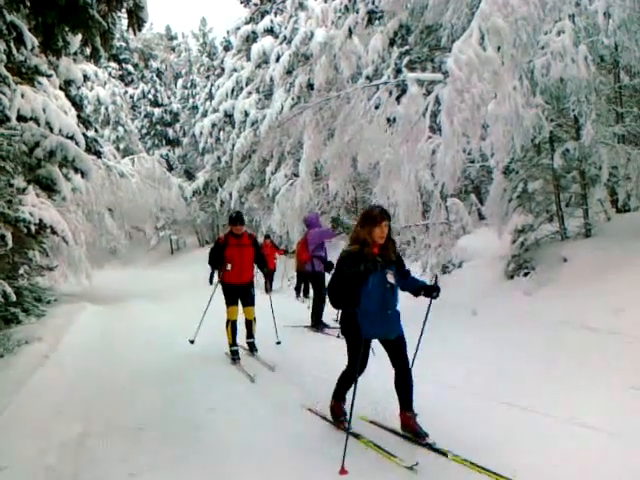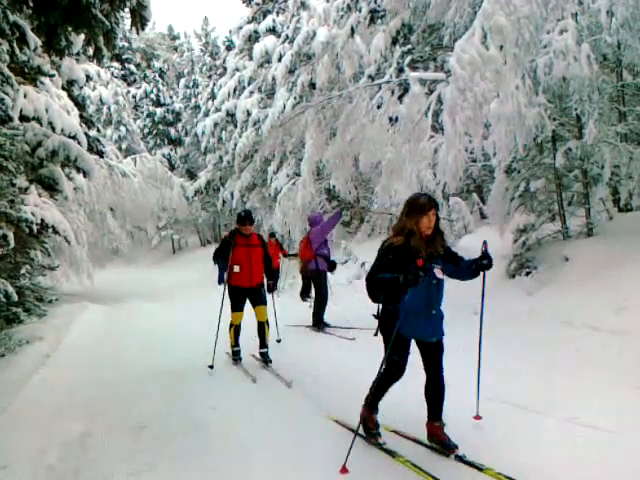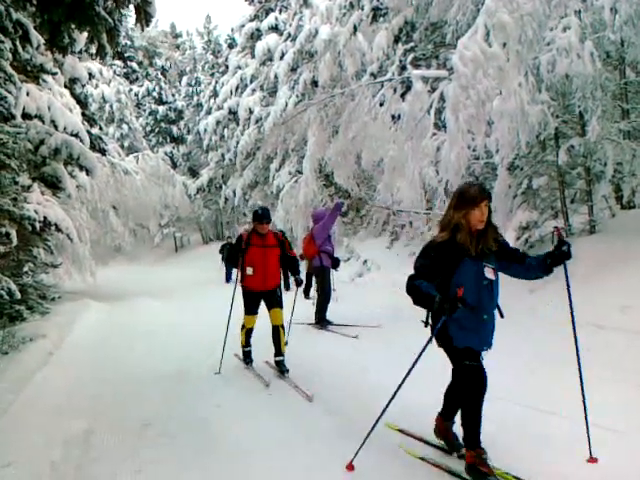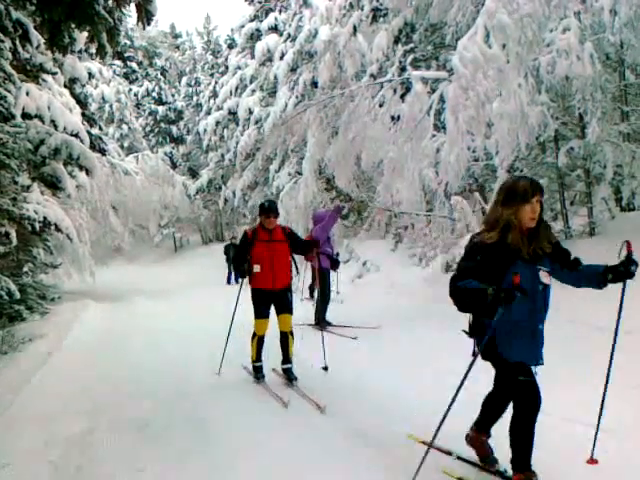
dt=0.3s
person 1, frame 1
left shoulder: (390, 254)
right shoulder: (352, 256)
left elbow: (403, 278)
right elbow: (337, 286)
left wrist: (424, 288)
right wrist: (363, 270)
left hip: (389, 320)
right hip: (360, 321)
left knee: (403, 367)
right knee: (357, 367)
left ankle: (407, 418)
right ankle: (337, 403)
person 1, frame 2
left shoulder: (437, 246)
right shoulder: (396, 247)
left elbow: (457, 267)
right elbow: (375, 280)
left wrist: (477, 264)
right wrist: (403, 280)
left hip: (431, 320)
right hip: (400, 320)
left knee: (435, 374)
right knee: (394, 370)
left ankle: (435, 427)
right ankle: (369, 411)
person 1, frame 3
left shoulder: (492, 243)
right shoulder: (443, 246)
left elbow: (521, 265)
right elbow: (416, 283)
left wrist: (551, 259)
right wrist: (439, 301)
left hip: (480, 326)
right hip: (452, 326)
left knee: (462, 380)
right knee: (475, 382)
left ankle: (443, 424)
right ankle: (474, 455)
person 1, frame 4
left shoulder: (543, 242)
right shoulder: (489, 246)
left elbow: (573, 271)
right elbow: (460, 285)
left wrist: (612, 272)
right wrist: (491, 293)
left hip: (529, 336)
right hip: (500, 336)
left knee: (507, 391)
right knee: (528, 399)
left ankle: (478, 433)
person 2, frame 1
left shoulder: (251, 239)
right shoulder: (223, 241)
left elbow: (259, 256)
right elbow: (213, 259)
left wrist: (264, 268)
right wrist: (219, 266)
left hip: (247, 283)
right hip: (229, 284)
left knee: (250, 314)
right knee: (232, 315)
left ankle: (250, 340)
right ankle: (233, 348)
person 2, frame 2
left shoulder: (259, 239)
right shoulder: (231, 240)
left elbow: (266, 261)
right elbow: (218, 259)
left wrist: (270, 279)
right wrist: (228, 241)
left hip: (257, 286)
right hip: (237, 287)
left knee: (263, 317)
right knee: (236, 319)
left ankle: (263, 350)
right ankle: (235, 349)
person 2, frame 3
left shoulder: (277, 238)
right shoulder: (245, 239)
left elbow: (288, 258)
right elbow: (232, 261)
left wrist: (296, 274)
right wrist: (239, 252)
left hip: (273, 287)
right hip: (251, 289)
left knee: (278, 321)
right knee: (249, 322)
left ankle: (279, 358)
right ankle: (246, 348)
person 2, frame 4
left shoulder: (286, 233)
right shoulder: (250, 236)
left elbow: (302, 248)
right elbow: (238, 259)
left wrist: (312, 244)
right wrist: (242, 270)
left hip: (283, 288)
right hip: (260, 290)
left knee: (286, 327)
right knee: (261, 328)
left ankle: (287, 366)
right ankle: (257, 364)
person 3, frame 1
left shoulder: (310, 234)
right shoulder: (315, 232)
right elbow: (327, 233)
left wrist: (326, 263)
left hip: (314, 268)
right hip: (315, 268)
left knee: (320, 295)
right knee: (319, 295)
left ankle: (317, 320)
right ankle: (315, 322)
person 3, frame 2
left shoulder: (314, 233)
right shoulder: (316, 231)
right elbow: (329, 224)
right wrist: (340, 213)
left hip: (317, 267)
right hip: (317, 268)
left knee: (321, 295)
right knee: (321, 296)
left ankle: (318, 320)
right ankle: (317, 322)
person 3, frame 3
left shoulder: (319, 230)
right shoulder: (319, 228)
right elbow: (330, 218)
right wrist: (338, 206)
left hip: (321, 264)
right hip: (321, 264)
left knee: (325, 292)
right knee: (325, 293)
left ankle: (321, 318)
right ankle: (320, 319)
person 3, frame 4
left shoulder: (317, 231)
right shoulder: (319, 229)
right elbow: (331, 219)
right wrist: (339, 208)
left hip: (323, 265)
right hip: (321, 266)
left knee: (325, 293)
right knee: (324, 293)
left ankle: (321, 319)
right ankle: (319, 320)
